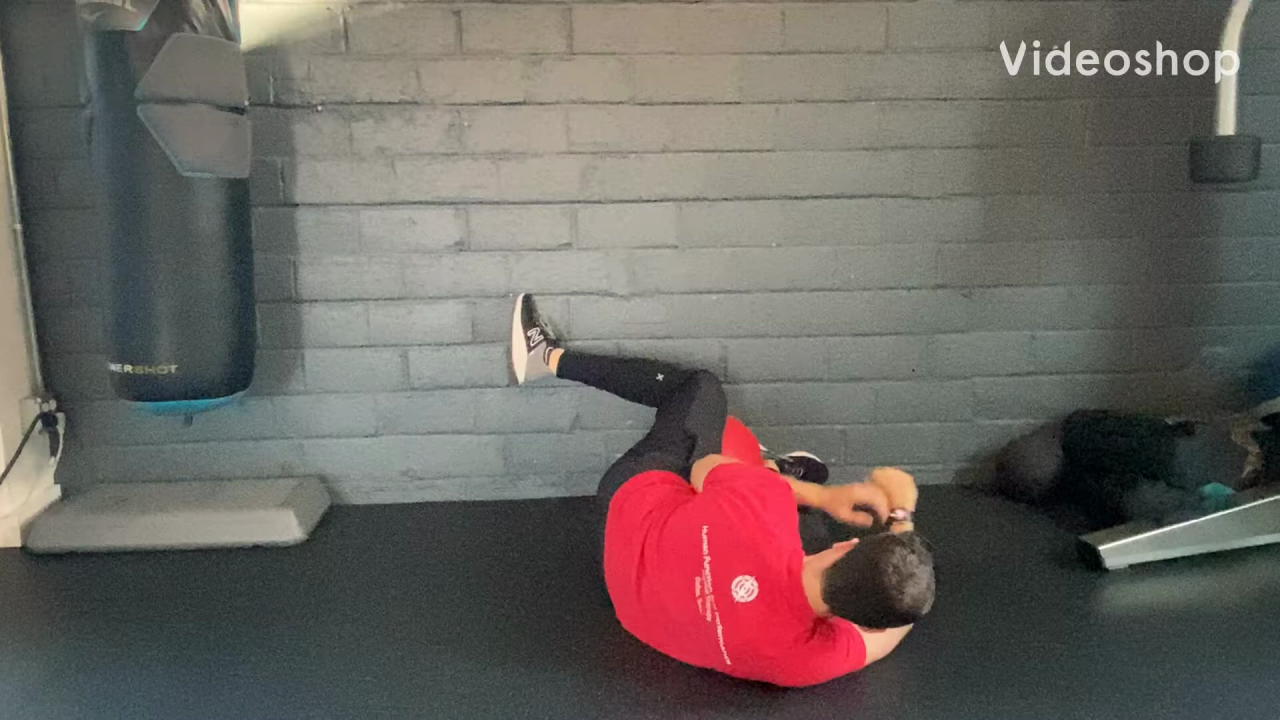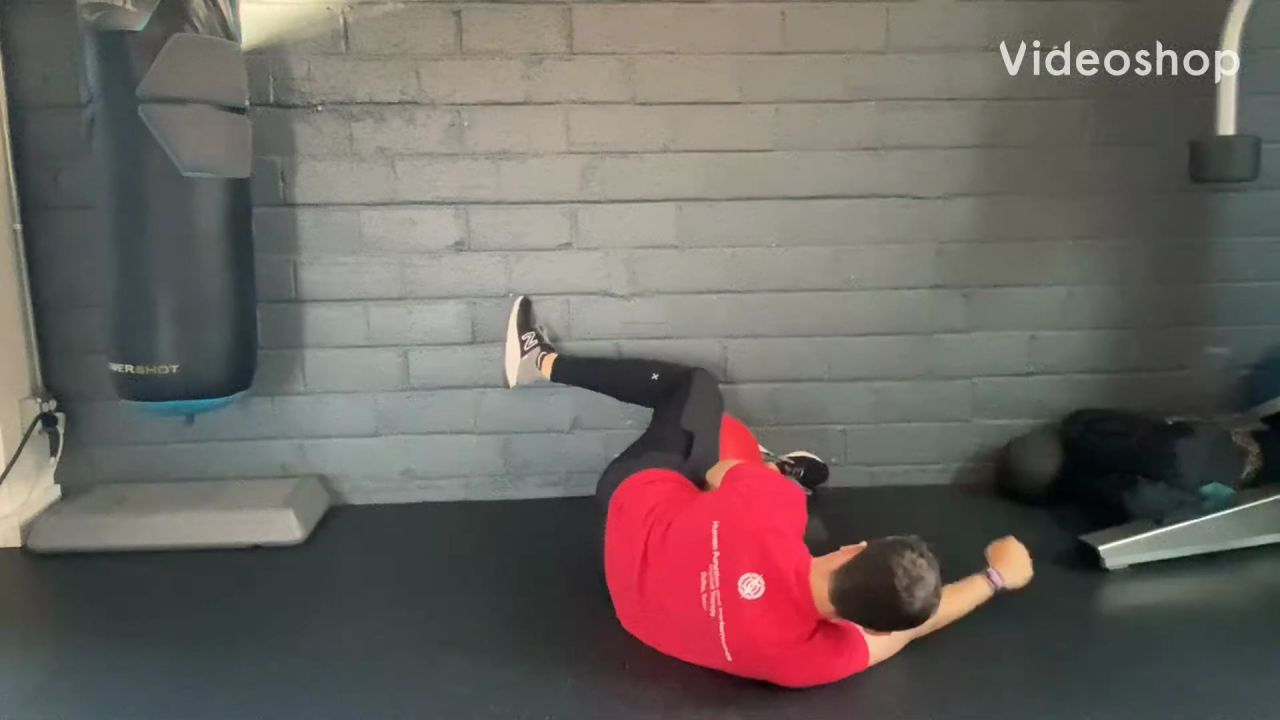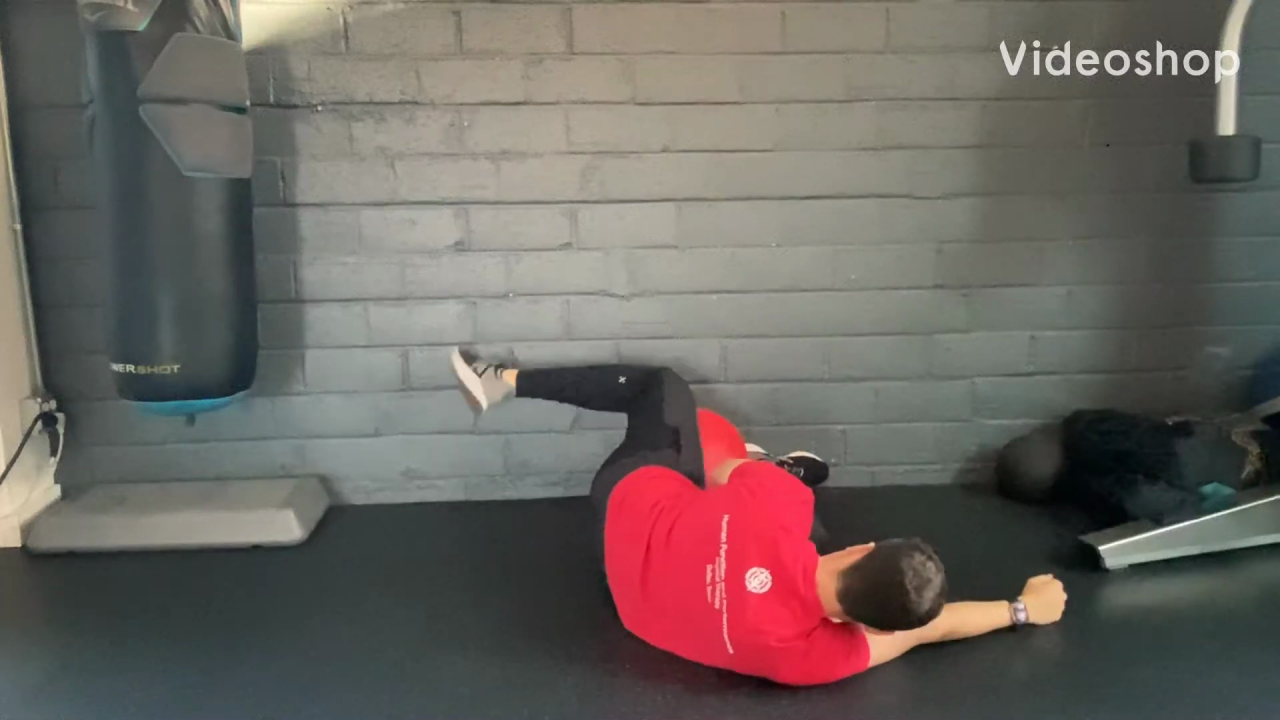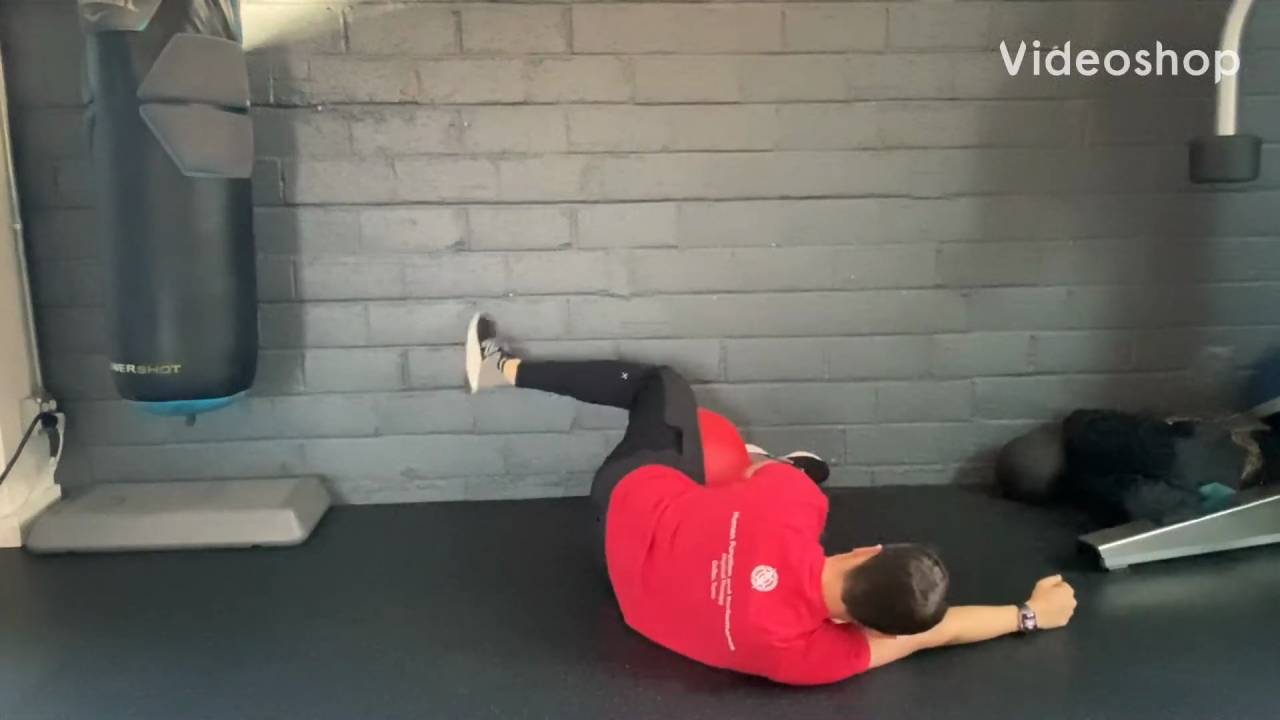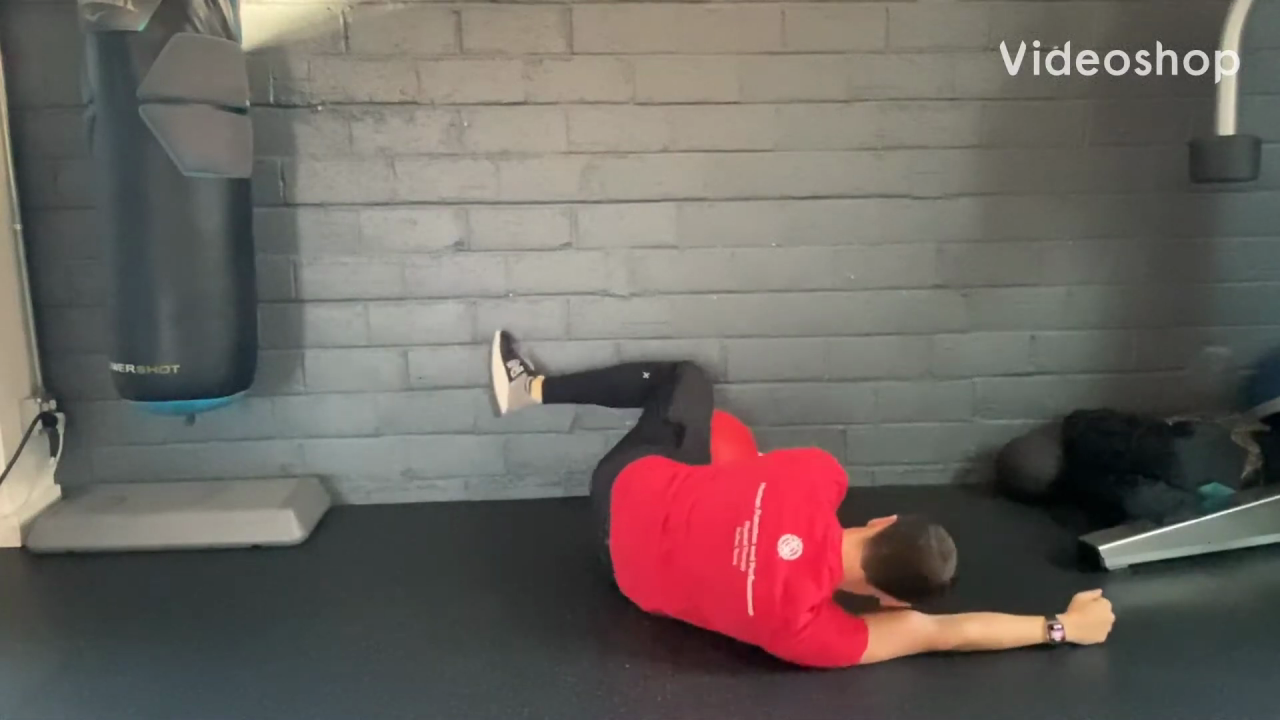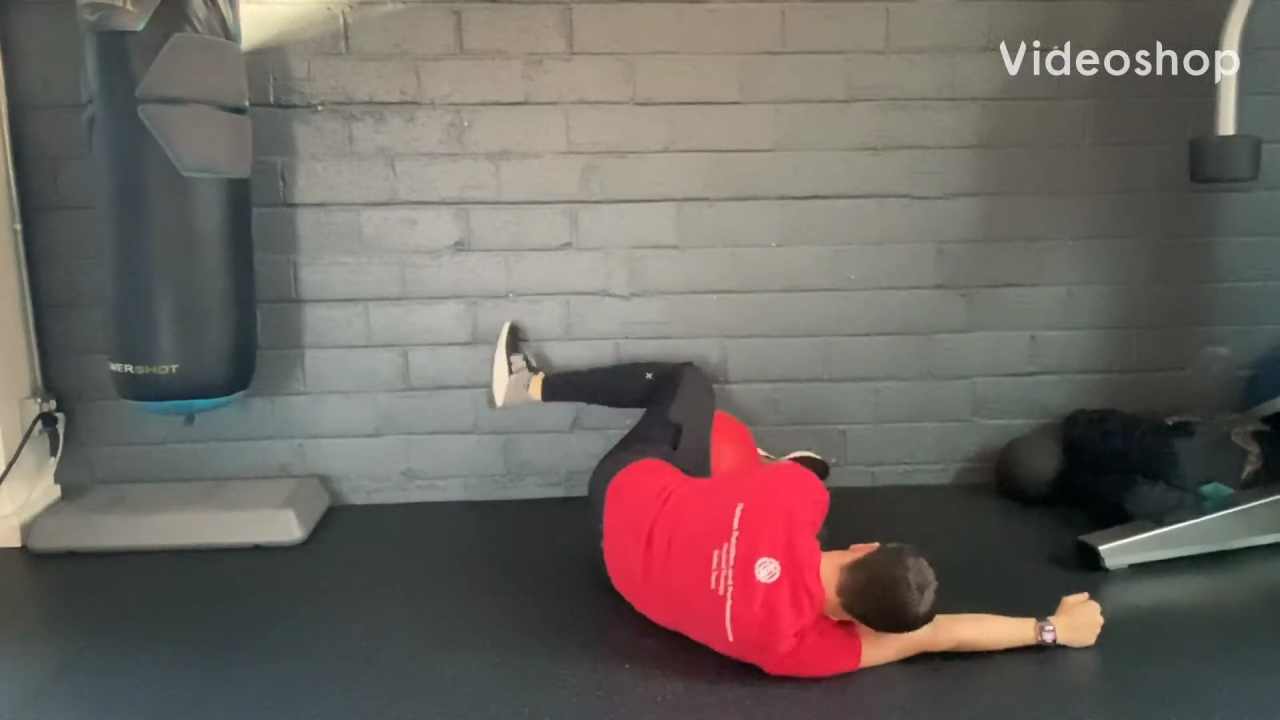
dt=0.4s
person 1, frame 1
left shoulder: (762, 506)
right shoulder: (812, 659)
left elbow: (705, 468)
right elbow: (891, 616)
left wrist: (824, 496)
right wrist: (902, 514)
left knee: (702, 385)
left ankle: (549, 358)
person 1, frame 2
left shoulder: (772, 506)
right shoulder: (806, 659)
left elbow: (719, 472)
right elbow: (911, 622)
right wrist: (998, 576)
left hip: (634, 496)
left knee: (696, 384)
left ankle: (542, 363)
person 1, frame 3
left shoulder: (779, 505)
right shoulder: (805, 659)
left elbow: (723, 472)
right elbow: (925, 628)
right wrist: (1024, 609)
left hip: (632, 495)
left knee: (663, 384)
left ankle: (505, 379)
person 1, frame 4
left shoulder: (792, 498)
right shoulder: (799, 656)
right elbow: (927, 634)
right wrist: (1032, 613)
left hip: (636, 494)
left knee: (663, 382)
left ankle: (504, 369)
person 1, frame 5
left shoulder: (817, 475)
right shoulder: (803, 630)
right elbow: (942, 633)
right wrist: (1064, 627)
left hip: (637, 484)
right hip: (634, 544)
left knee: (684, 376)
left ankle: (530, 388)
person 1, frame 6
left shoulder: (791, 493)
right shoulder: (794, 648)
right elbow: (940, 637)
right wrist: (1055, 628)
left hip: (632, 491)
right hip: (637, 523)
left knee: (685, 379)
left ankle: (525, 381)
